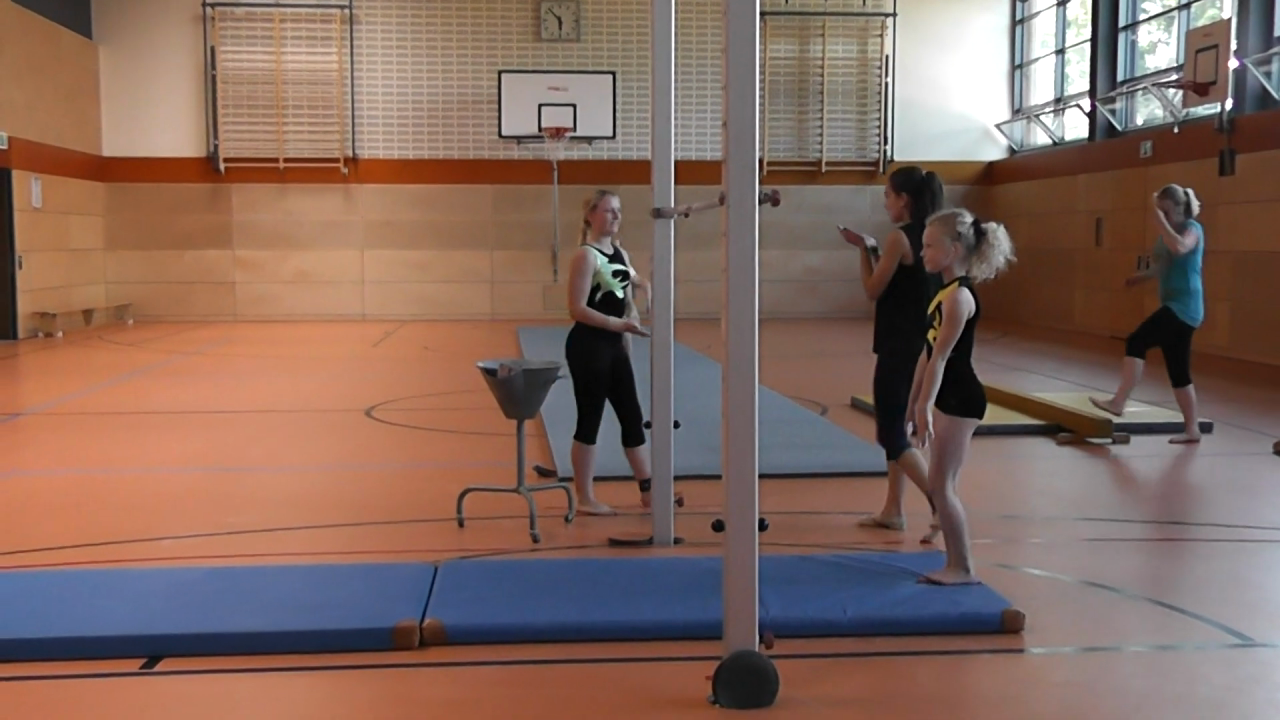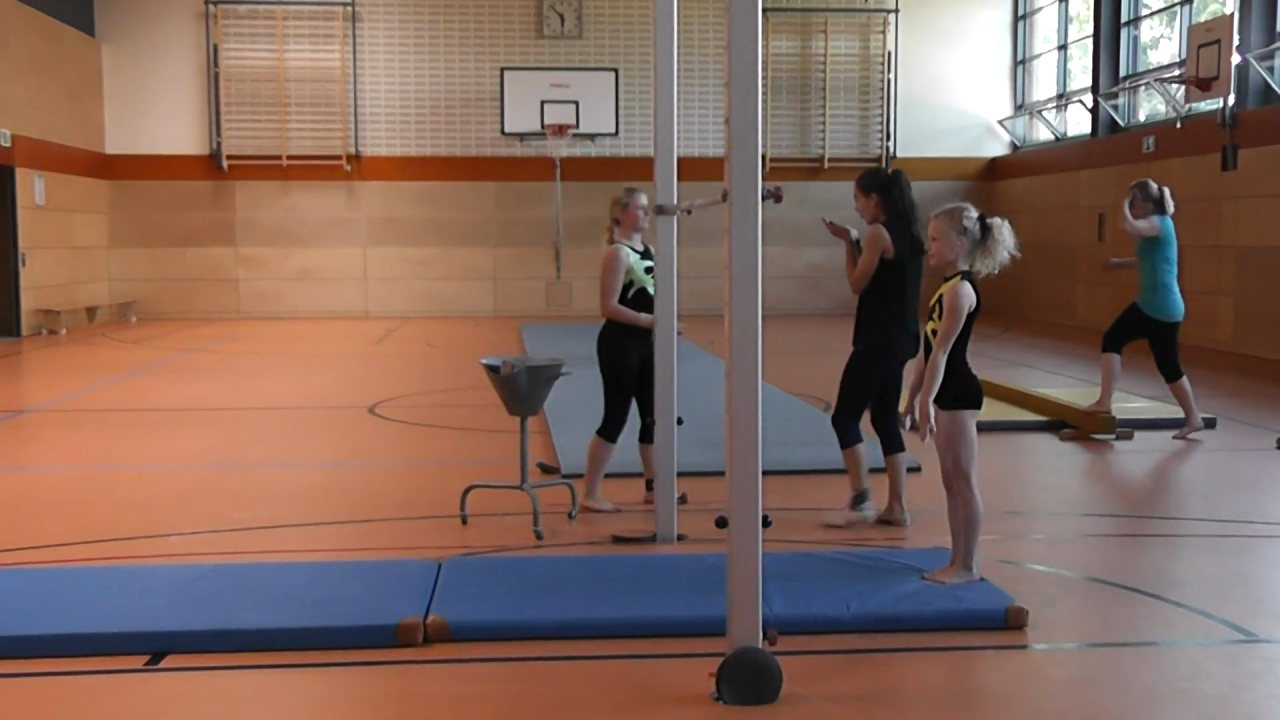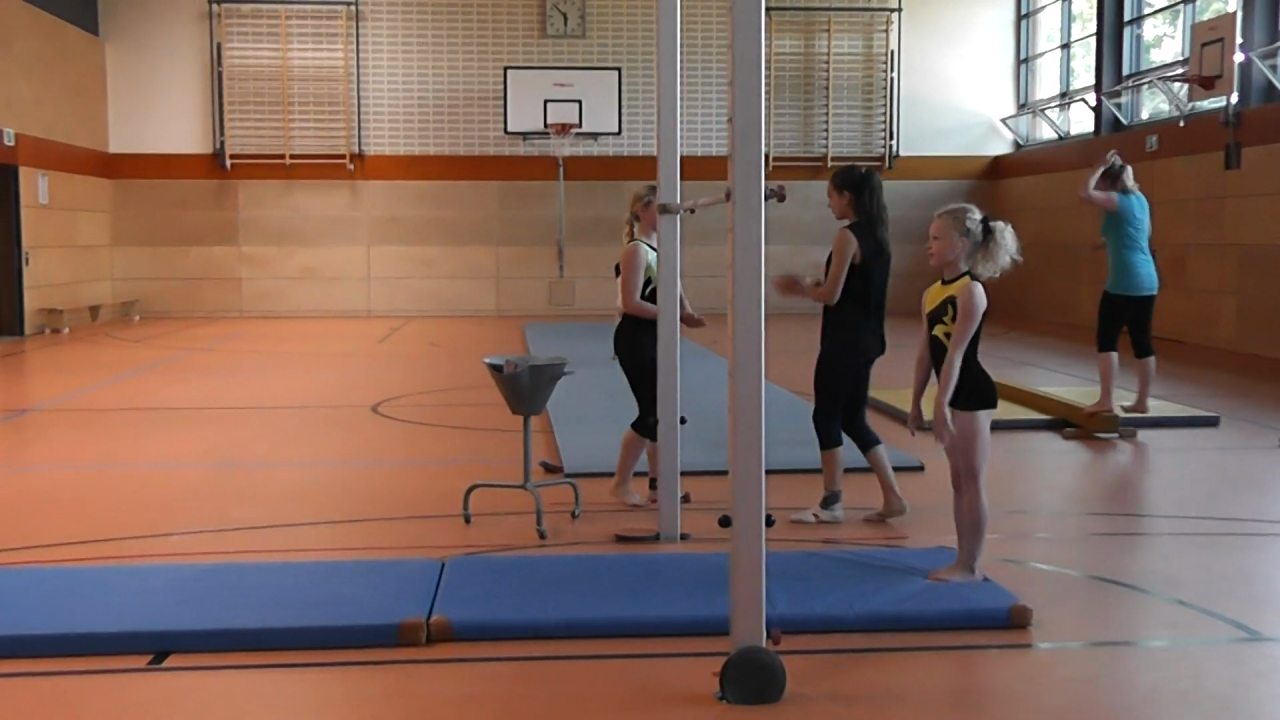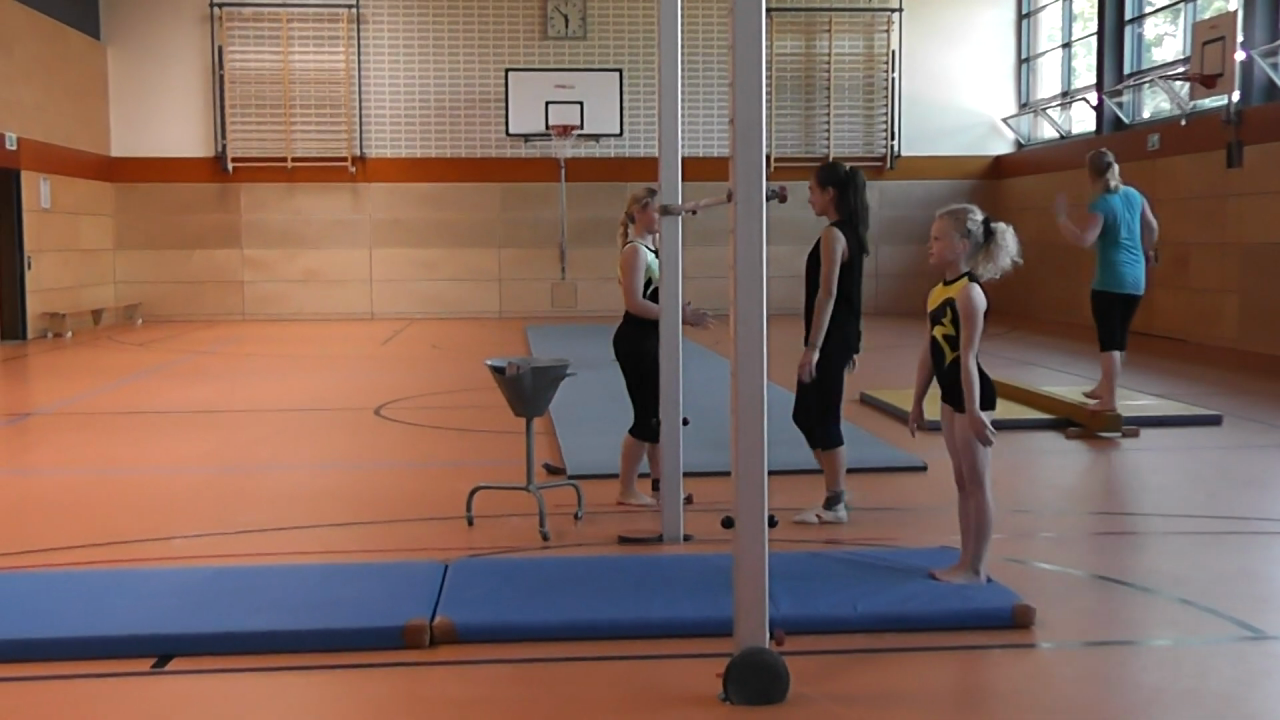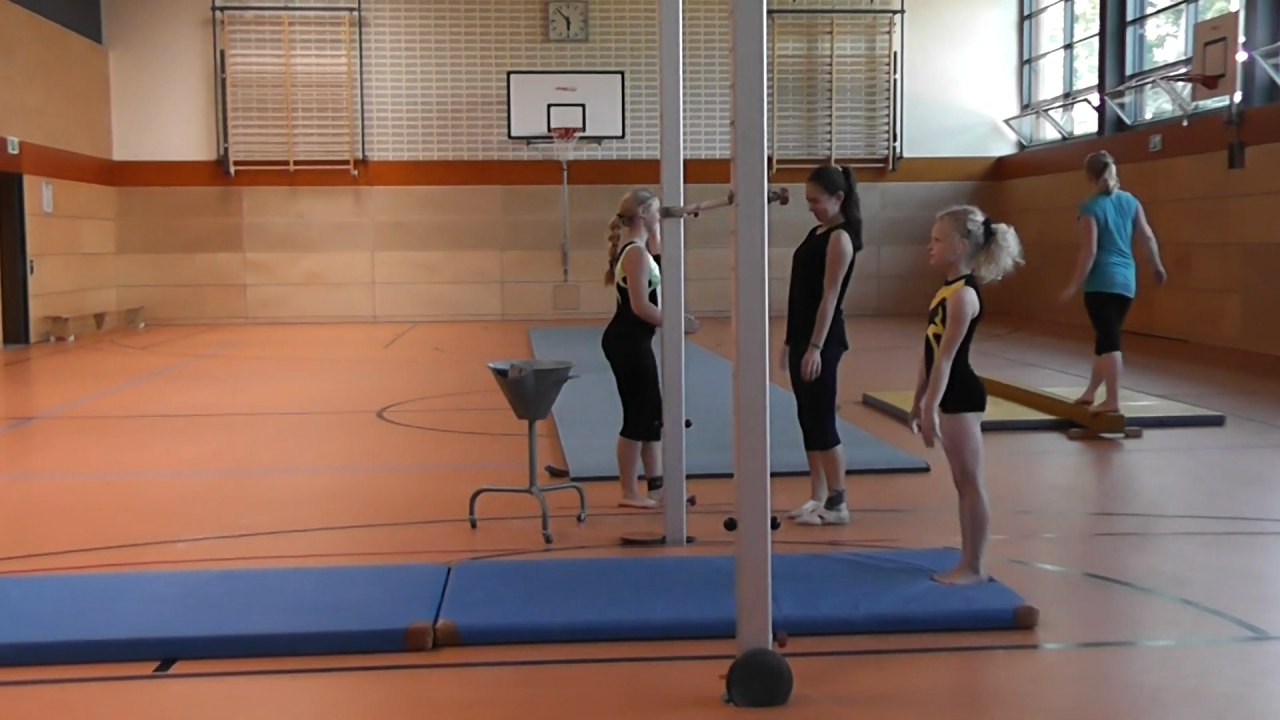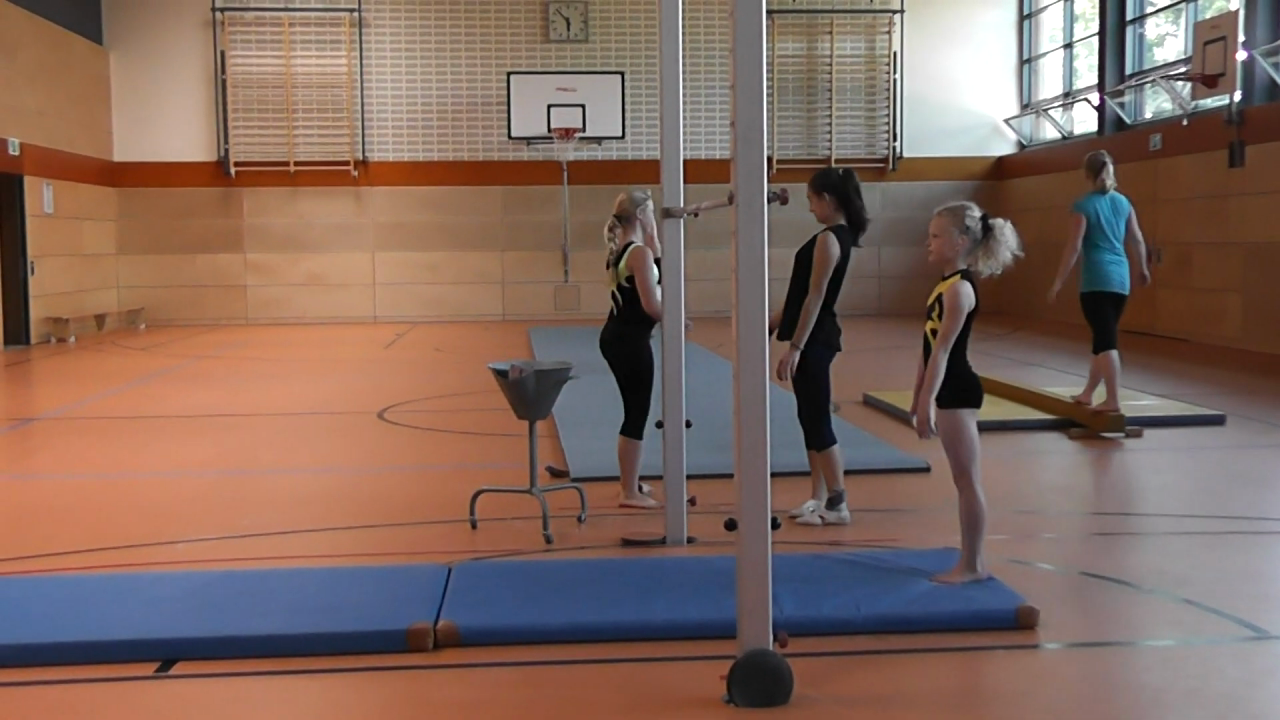
dt=0.3s
person 1, frame 1
left shoulder: (958, 297)
right shoulder: (943, 294)
left elbow: (940, 357)
right elbow: (926, 355)
left wrist: (925, 408)
right wrist: (914, 403)
left hip: (960, 399)
right hip: (945, 398)
left knee: (939, 485)
right knee: (940, 485)
left ankle: (964, 566)
right ankle: (953, 563)
person 1, frame 2
left shoulder: (960, 290)
right shoulder: (948, 288)
left elbow: (942, 351)
right elbow: (928, 349)
left wrist: (926, 400)
right wrist: (912, 397)
left hip: (958, 393)
right hip: (945, 393)
left knee: (963, 482)
right knee: (950, 481)
left ankle: (967, 566)
right ankle: (957, 562)
person 1, frame 3
left shoulder: (971, 291)
right shoulder: (932, 293)
left elbow: (956, 353)
right elbow: (925, 352)
left wrist: (941, 405)
right wrist: (916, 402)
left hip: (972, 394)
right hip: (951, 393)
left knee: (972, 482)
right knee: (958, 481)
left ankle: (971, 566)
right ankle: (962, 561)
person 1, frame 4
left shoulder: (969, 293)
right shoulder: (937, 293)
left elbow: (967, 357)
right elbow: (929, 352)
left wrist: (973, 413)
right wrist: (917, 402)
left hip: (972, 396)
right hip: (952, 395)
left knee: (976, 483)
right knee: (963, 482)
left ankle: (975, 569)
right ankle: (966, 561)
person 1, frame 5
left shoulder: (963, 296)
right shoulder: (945, 291)
left elbow: (945, 358)
right elbow: (930, 352)
left wrist: (932, 409)
right wrist: (919, 401)
left hip: (961, 397)
right hip: (948, 395)
left knee: (971, 483)
right knee: (962, 483)
left ankle: (975, 567)
right ankle: (967, 563)
person 1, frame 6
left shoulder: (959, 289)
right shoulder: (945, 287)
left elbow: (942, 351)
right elbow: (929, 349)
left wrist: (927, 403)
right wrist: (917, 397)
left hip: (956, 393)
right hip: (946, 392)
left knee: (967, 481)
right knee: (962, 480)
left ankle: (972, 565)
right ankle: (968, 562)
person 2, frame 1
left shoulder: (899, 237)
right shoulder: (929, 238)
left elbow: (873, 291)
left wrist: (864, 250)
right wrist: (874, 250)
left hip: (900, 347)
right hip: (916, 345)
left knee: (891, 430)
right knee: (895, 424)
right ankle: (893, 510)
person 2, frame 2
left shoulder: (879, 233)
right shoulder: (908, 233)
left elbow: (857, 285)
left wrist: (849, 242)
right wrist: (855, 241)
left hip: (878, 341)
right hip: (899, 340)
left knee: (845, 417)
right knee: (886, 420)
left ankle: (860, 501)
right ankle: (896, 506)
person 2, frame 3
left shoulder: (847, 236)
right shoulder: (876, 235)
left elbow: (831, 296)
left wrist: (803, 289)
right wrist: (809, 286)
left hip: (844, 342)
right hip: (866, 341)
left knee: (826, 418)
right knee: (854, 420)
left ankle: (832, 503)
right ankle: (892, 498)
person 2, frame 4
left shoulder: (832, 235)
right shoulder: (846, 232)
left elbow: (827, 295)
left wrist: (812, 348)
left hip: (832, 339)
right hip: (835, 338)
left knee: (824, 419)
right knee: (805, 415)
left ankle: (834, 504)
right ankle: (833, 492)
person 2, frame 5
left shoulder: (840, 238)
right shoulder: (816, 233)
left elbow: (829, 297)
left wrist: (816, 347)
right wrist: (790, 341)
left hip: (821, 340)
right hip: (802, 337)
left knee: (822, 421)
right knee: (808, 420)
left ankle: (837, 505)
right ankle: (819, 497)
person 2, frame 6
left shoulder: (827, 239)
right shoulder: (837, 235)
left elbow: (814, 298)
left wrist: (794, 348)
right wrist: (773, 327)
left hip: (813, 340)
right hip: (816, 337)
left knee: (818, 421)
right knee: (813, 419)
left ankle: (838, 505)
right ankle: (820, 498)
person 3, frame 1
left shoulder: (621, 254)
right shoulder: (585, 255)
right elbow: (577, 309)
left wrist: (634, 320)
right wrist: (620, 325)
left hip: (615, 346)
right hip: (588, 347)
left knee: (633, 417)
right knee: (589, 420)
left ankle: (647, 489)
right ankle: (585, 498)
person 3, frame 2
left shoulder: (647, 250)
right shoulder: (617, 254)
right elbow: (609, 307)
right wrist: (651, 321)
left hip: (645, 344)
right hip: (619, 344)
left knee: (652, 416)
right knee: (615, 418)
left ankle: (653, 488)
right ankle: (591, 493)
person 3, frame 3
left shoulder: (660, 248)
right shoulder: (636, 250)
right elbow: (629, 304)
left wrist: (685, 314)
right wrist: (676, 314)
left hip: (656, 339)
right hip: (635, 340)
left knee: (662, 413)
right knee: (650, 414)
left ankle: (656, 486)
right ankle: (621, 483)
person 3, frame 4
left shoulder: (653, 249)
right shoulder: (634, 251)
right elbow: (635, 304)
right wrist: (679, 316)
left hip: (652, 341)
right hip: (636, 342)
left knee: (658, 415)
right knee: (646, 417)
left ankle: (660, 486)
right ankle: (627, 490)
person 3, frame 5
left shoulder: (640, 249)
right shoulder: (635, 252)
right elbow: (640, 306)
left hip: (635, 341)
right hip: (627, 341)
left knee: (652, 412)
right knee: (637, 415)
left ankle: (655, 485)
right ankle: (629, 492)
person 3, frame 6
left shoulder: (618, 250)
right shoulder: (639, 252)
right elbow: (651, 305)
left hip: (614, 335)
right hip: (631, 339)
left knee: (633, 411)
right knee: (637, 414)
left ankle: (630, 483)
right ankle: (629, 492)
person 4, frame 1
left shoulder: (1192, 228)
right shoulder: (1167, 231)
left elbow: (1179, 248)
left wrist: (1161, 220)
right wrist: (1141, 276)
left hip: (1183, 306)
right hip: (1173, 307)
left knee: (1135, 343)
right knee: (1178, 370)
left ankle: (1118, 402)
right ankle: (1192, 429)
person 4, frame 2
left shoulder: (1158, 223)
right shoulder: (1157, 223)
left elbow: (1127, 225)
left wrist: (1128, 202)
right wrist: (1120, 263)
left hip: (1155, 304)
right hip: (1169, 305)
left knee: (1112, 340)
right knee: (1169, 364)
left ankle: (1105, 401)
right ankle: (1193, 418)
person 4, frame 3
left shoulder: (1116, 200)
right shoulder: (1138, 198)
left elbow: (1085, 194)
left wrist: (1100, 168)
right wrist: (1110, 241)
left hip: (1124, 282)
right hip: (1147, 280)
left knee: (1107, 339)
right knee: (1142, 342)
left ankle: (1106, 401)
right ankle: (1142, 401)
person 4, frame 4
left shoulder: (1100, 204)
right shoulder: (1134, 195)
left elbow: (1084, 241)
right elbow: (1153, 228)
left wrist: (1061, 216)
right wrist: (1150, 250)
left hip: (1111, 279)
right hip: (1137, 278)
left knee: (1109, 339)
right knee: (1119, 337)
left ankle: (1108, 399)
right ankle: (1103, 388)
person 4, frame 5
left shoulder: (1090, 207)
right shoulder: (1129, 200)
left elbow: (1089, 251)
right elbow: (1147, 236)
left wrist: (1074, 286)
right wrist: (1157, 265)
left hip: (1101, 281)
right hip: (1126, 280)
left knee: (1108, 340)
right knee: (1107, 338)
left ankle: (1112, 400)
right ankle: (1090, 393)
person 4, frame 6
left shoulder: (1083, 205)
right shoulder: (1122, 202)
left elbow: (1074, 248)
right elbow: (1138, 240)
left wrist: (1058, 283)
right wrist: (1142, 269)
left hip: (1096, 280)
right hip: (1120, 279)
left knee: (1105, 339)
right knee: (1104, 337)
left ankle: (1112, 400)
right ankle: (1088, 393)
